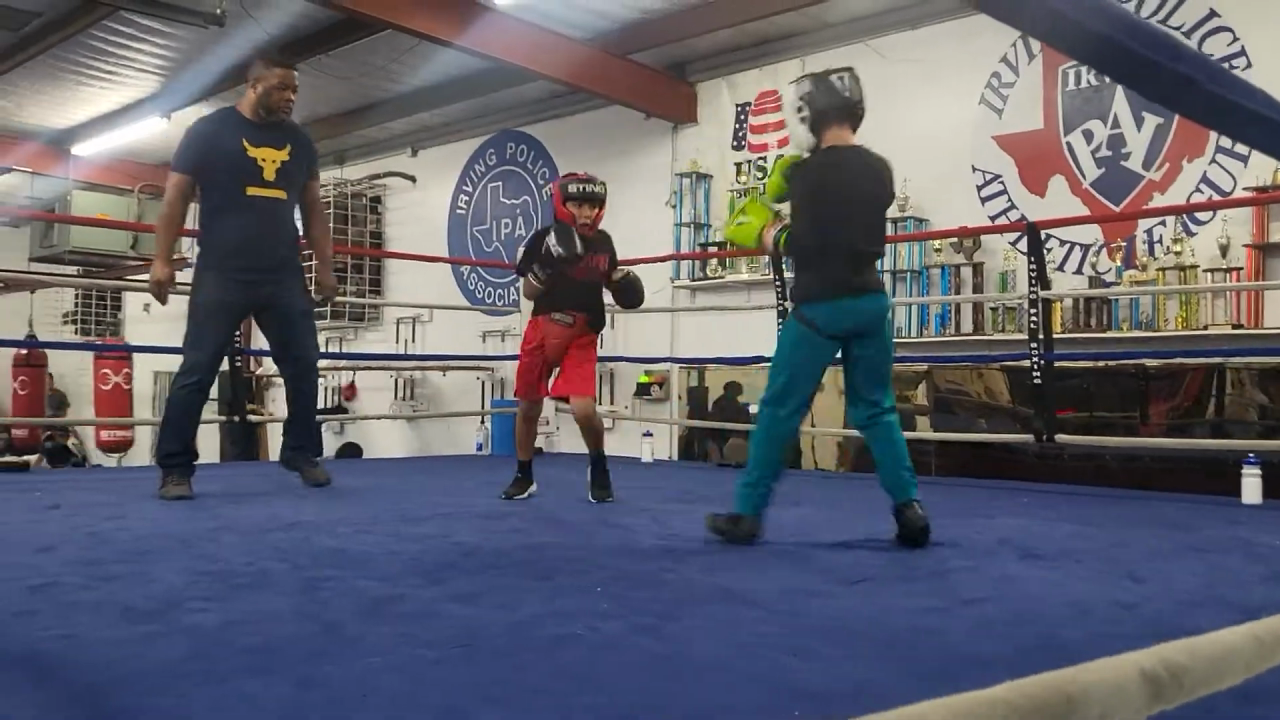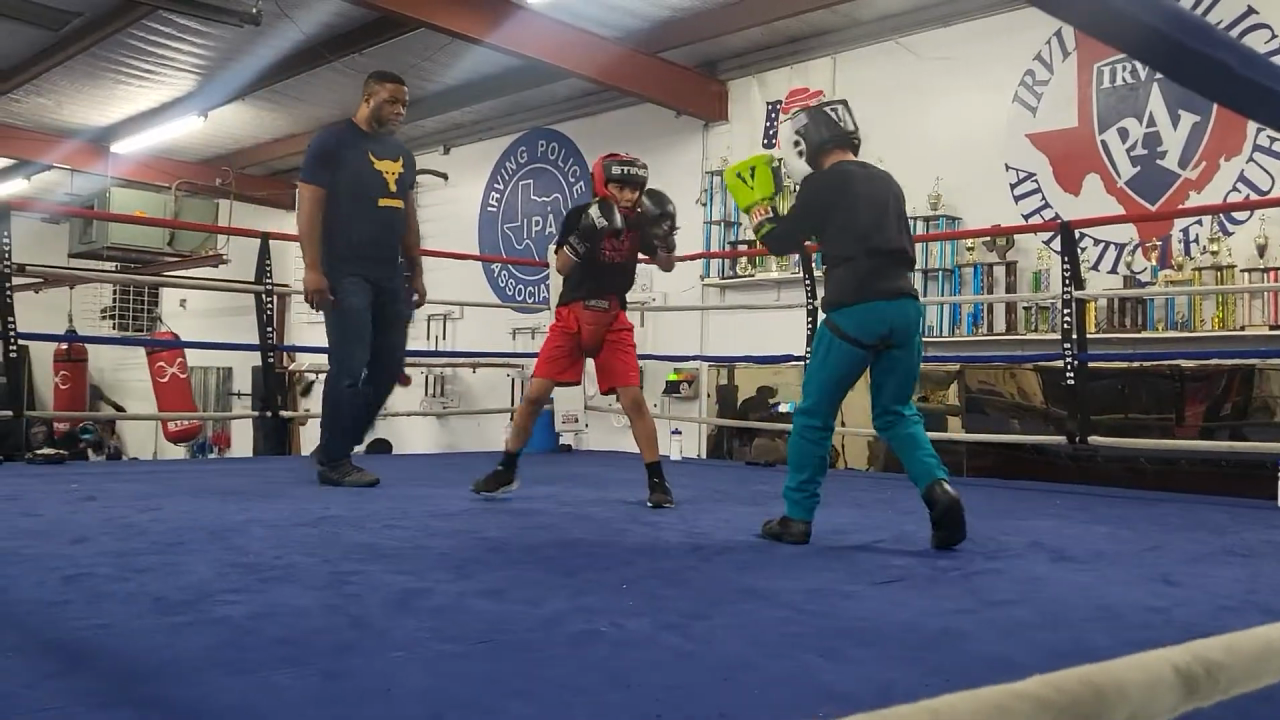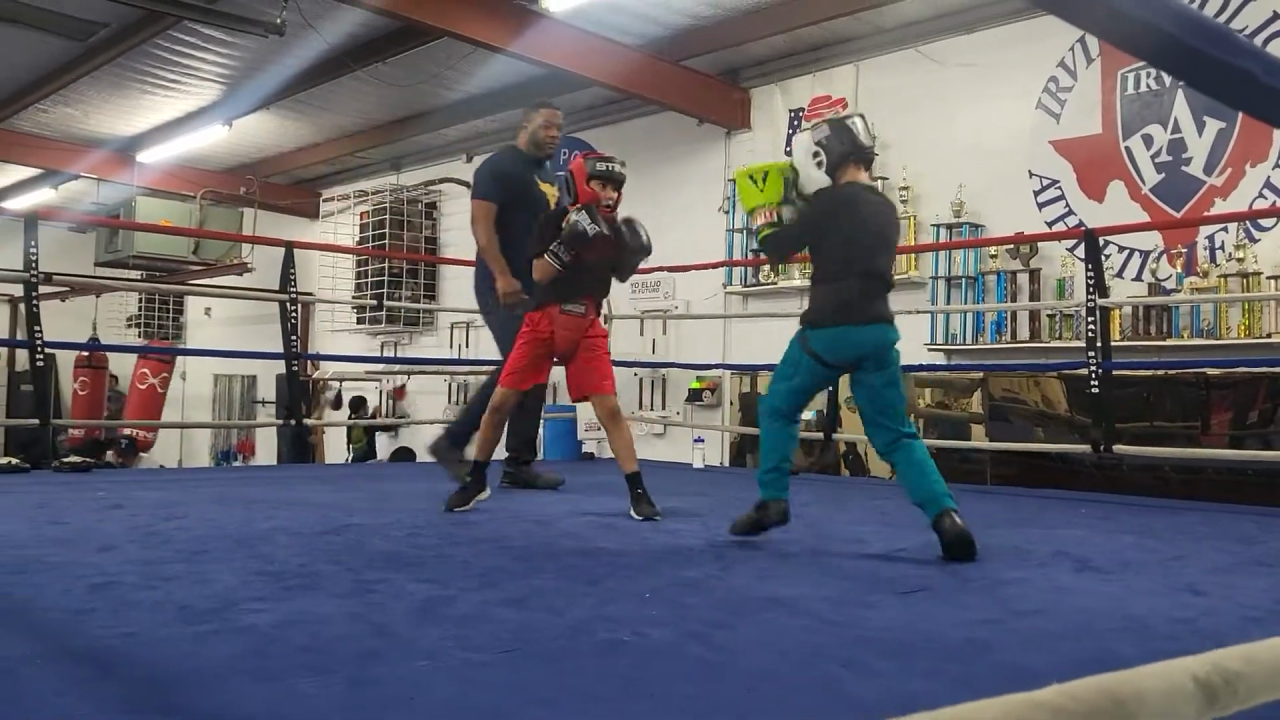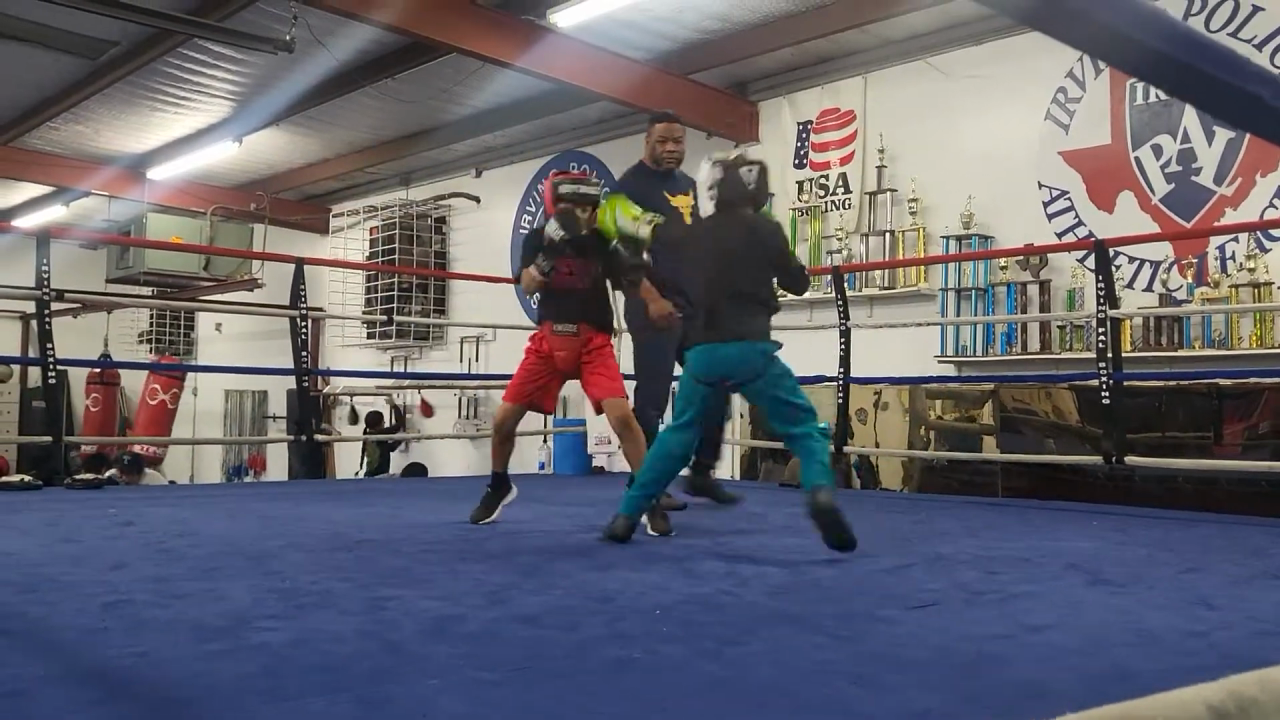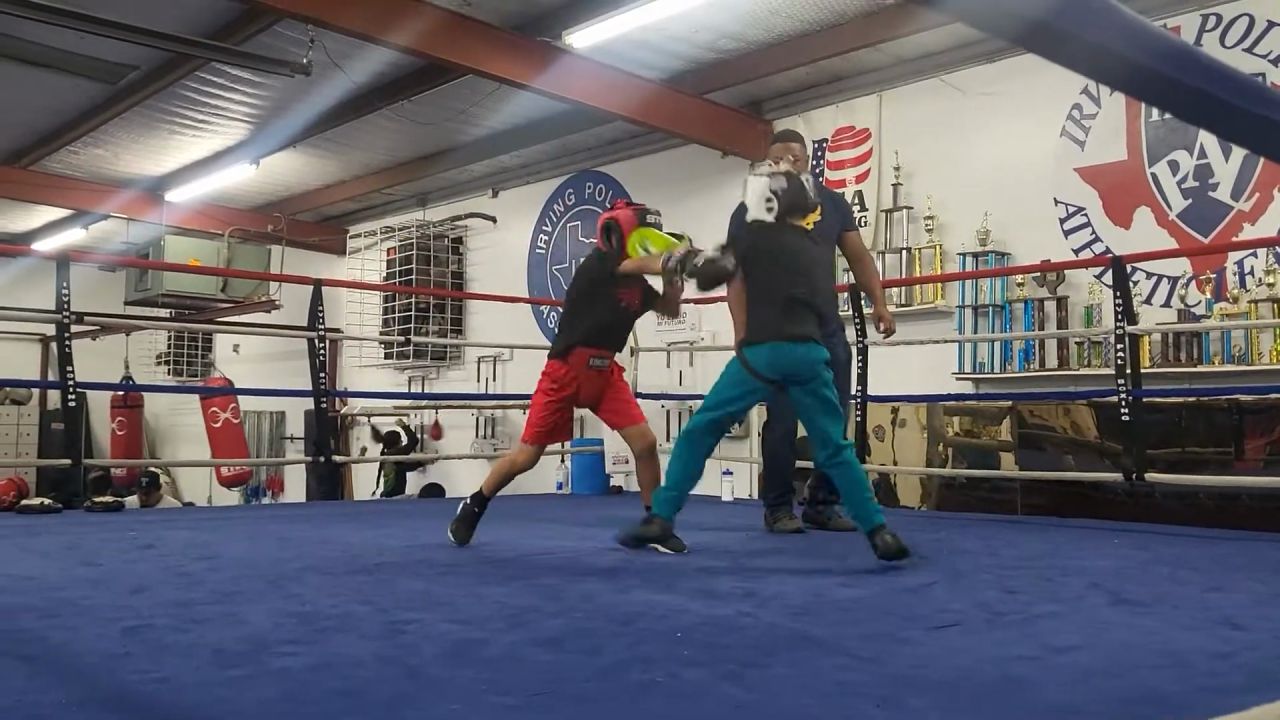
dt=0.7s
person 1, frame 1
left shoulder: (817, 172)
right shoulder: (880, 170)
left elbow: (805, 245)
left wrist: (764, 231)
left hip: (822, 306)
right hip: (869, 301)
left knee: (780, 410)
right knee: (875, 410)
left ankle: (746, 514)
right ankle: (908, 509)
person 1, frame 2
left shoulder: (824, 184)
right shoulder: (885, 182)
left elbow: (782, 242)
left wrist: (756, 202)
left hip: (853, 311)
right hip: (903, 306)
left knee: (815, 415)
right knee: (896, 414)
left ankle: (797, 517)
right ankle: (937, 488)
person 1, frame 3
left shoulder: (830, 200)
right shoulder: (884, 208)
left elbow: (779, 247)
left wrist: (763, 206)
right wrist: (799, 208)
left hip: (829, 330)
right hip: (877, 330)
left knee: (777, 409)
right knee: (896, 436)
left ankle: (773, 501)
right ankle: (945, 517)
person 1, frame 4
left shoulder: (707, 230)
right shoulder: (765, 228)
right elbow: (797, 281)
left hip: (705, 351)
right hip: (752, 350)
left knee: (678, 435)
right knee: (804, 429)
left ankle: (627, 516)
right ankle: (820, 497)
person 1, frame 5
left shoulder: (758, 234)
right shoulder: (819, 250)
left hip: (764, 351)
right hip: (809, 352)
left knee: (701, 431)
right knee: (834, 449)
left ankle: (661, 520)
right ankle: (880, 532)
person 2, frame 1
left shoulder: (299, 143)
right shoulder: (210, 131)
left elbow: (313, 210)
right elbow: (177, 194)
left wrist: (325, 266)
right wrist: (162, 259)
left hip: (285, 276)
right hip: (221, 275)
left knee: (303, 366)
right knee: (197, 371)
left ankle: (301, 452)
right ankle: (175, 469)
person 2, frame 2
left shoulder: (402, 154)
right shoulder: (333, 143)
right elbow: (309, 207)
left wrist: (415, 271)
right wrist: (313, 269)
left hip: (391, 277)
right hip: (346, 276)
left knee: (388, 368)
right knee: (349, 369)
left ankle: (339, 449)
right ankle: (333, 462)
person 2, frame 3
left shoulder: (548, 175)
right shoulder: (501, 166)
right elbow: (482, 223)
right wrist: (502, 276)
left hip: (536, 289)
right hip: (506, 289)
left knee: (535, 378)
left ankle: (520, 464)
right ankle: (452, 443)
person 2, frame 4
left shoulder: (687, 183)
right shoulder: (632, 186)
right wrist: (649, 299)
left hip: (694, 304)
left knee: (717, 388)
right knee: (653, 397)
left ankle: (701, 473)
person 2, frame 5
left shoulder: (832, 202)
right shoulder: (750, 211)
left elbow: (858, 257)
left wrist: (878, 303)
left hip: (828, 328)
right knee: (783, 419)
left ankle: (821, 504)
right ankle: (778, 507)
person 3, frame 1
left shoulder: (603, 241)
right shoulder: (544, 238)
left elbow: (612, 281)
right elbow: (529, 292)
left wrist: (624, 284)
right wrist: (548, 262)
left hip: (582, 335)
right hip: (542, 330)
left knee: (583, 409)
right knee: (528, 408)
left ankle: (599, 469)
right ankle: (524, 475)
person 3, frame 2
left shoulder: (638, 223)
right shoulder: (579, 216)
left elbow: (667, 265)
right elbow: (561, 265)
left wrist: (664, 230)
right wrist: (586, 234)
left hip: (613, 319)
right hip: (571, 315)
left knee: (633, 398)
right knee: (536, 393)
left ankle: (657, 480)
right ankle: (505, 470)
person 3, frame 3
left shoulder: (612, 228)
right shoulder: (555, 219)
left elbow: (621, 273)
right elbow: (540, 274)
left wrist: (632, 254)
right wrist: (569, 240)
left hip: (587, 326)
right hip: (543, 320)
left knee: (608, 406)
right knee: (501, 402)
left ankle: (637, 491)
right ankle: (476, 480)
person 3, frame 4
left shoulder: (601, 243)
right shoulder: (538, 239)
left elbow: (637, 279)
right elbow: (529, 286)
left wrist: (660, 306)
right wrist: (551, 247)
left hip: (593, 341)
right hip: (549, 340)
left knee: (619, 414)
right knee: (504, 417)
left ankle: (651, 501)
right ankle: (499, 488)
person 3, frame 5
left shoulder: (636, 281)
right shoulder: (597, 264)
left elbow: (671, 311)
right elbow: (636, 264)
left wrist: (675, 274)
left hip: (605, 372)
right hip: (565, 371)
left knee: (644, 442)
right knee: (528, 454)
right ankle: (474, 507)
